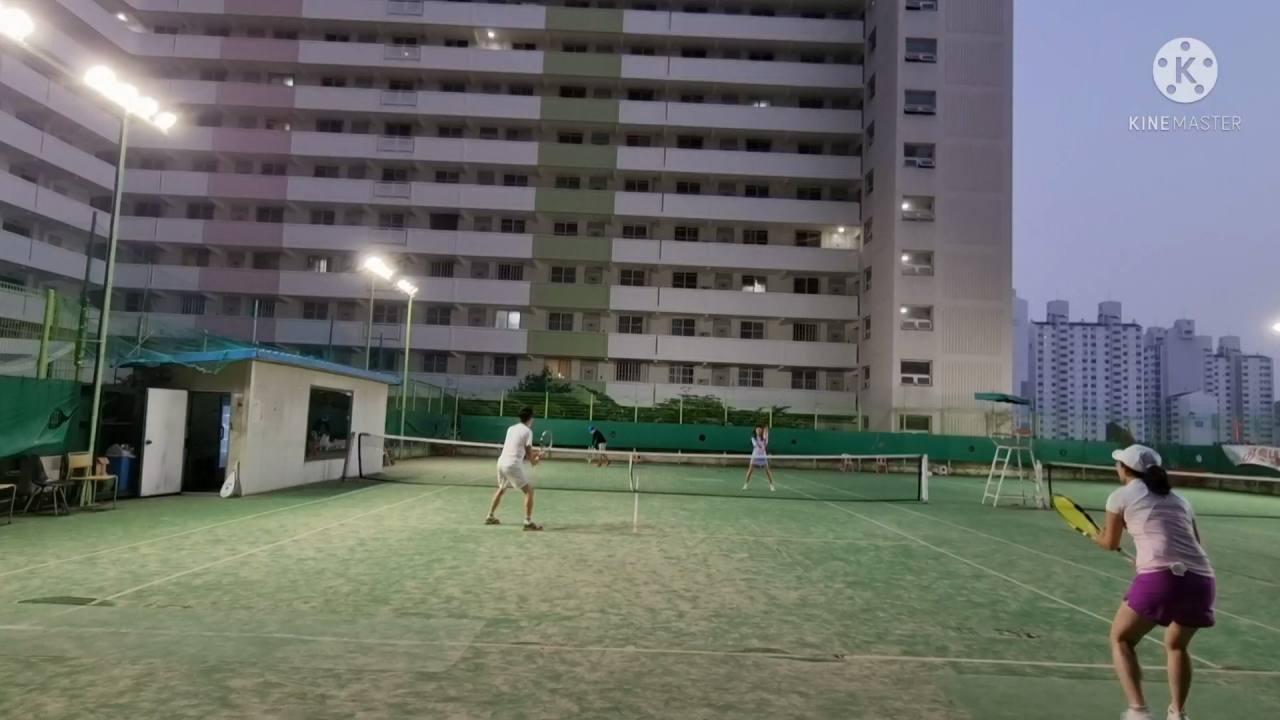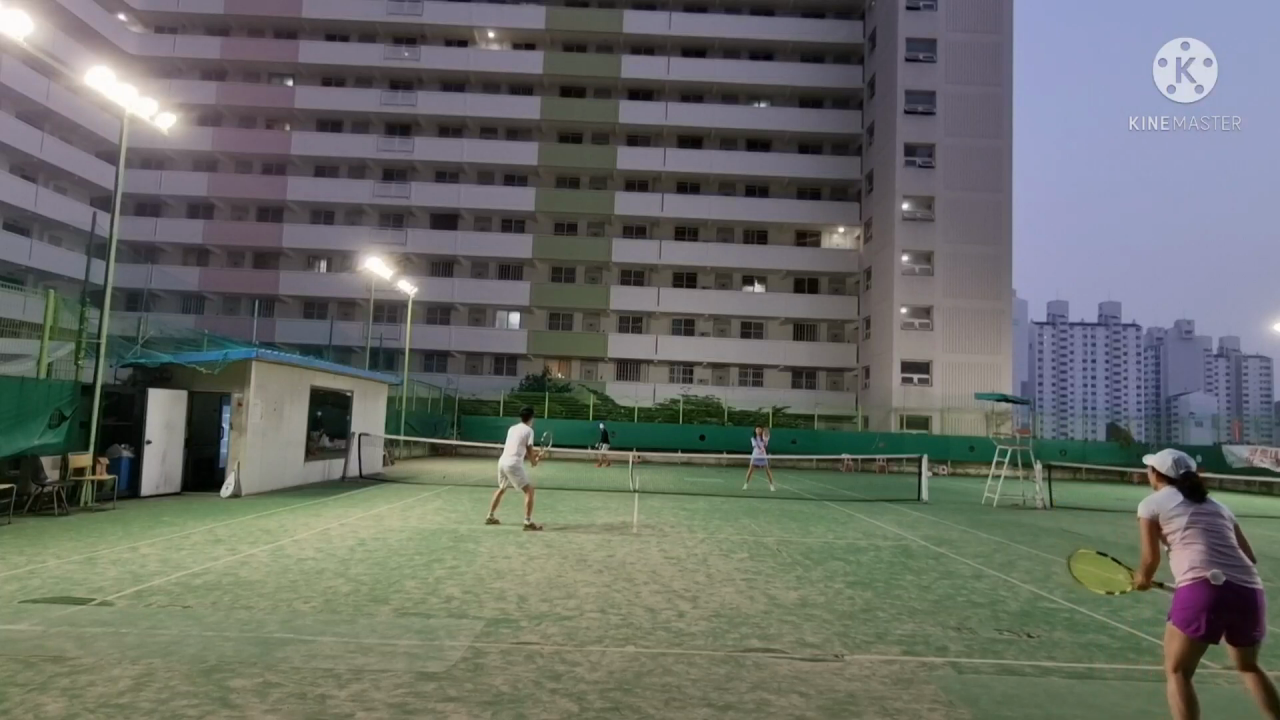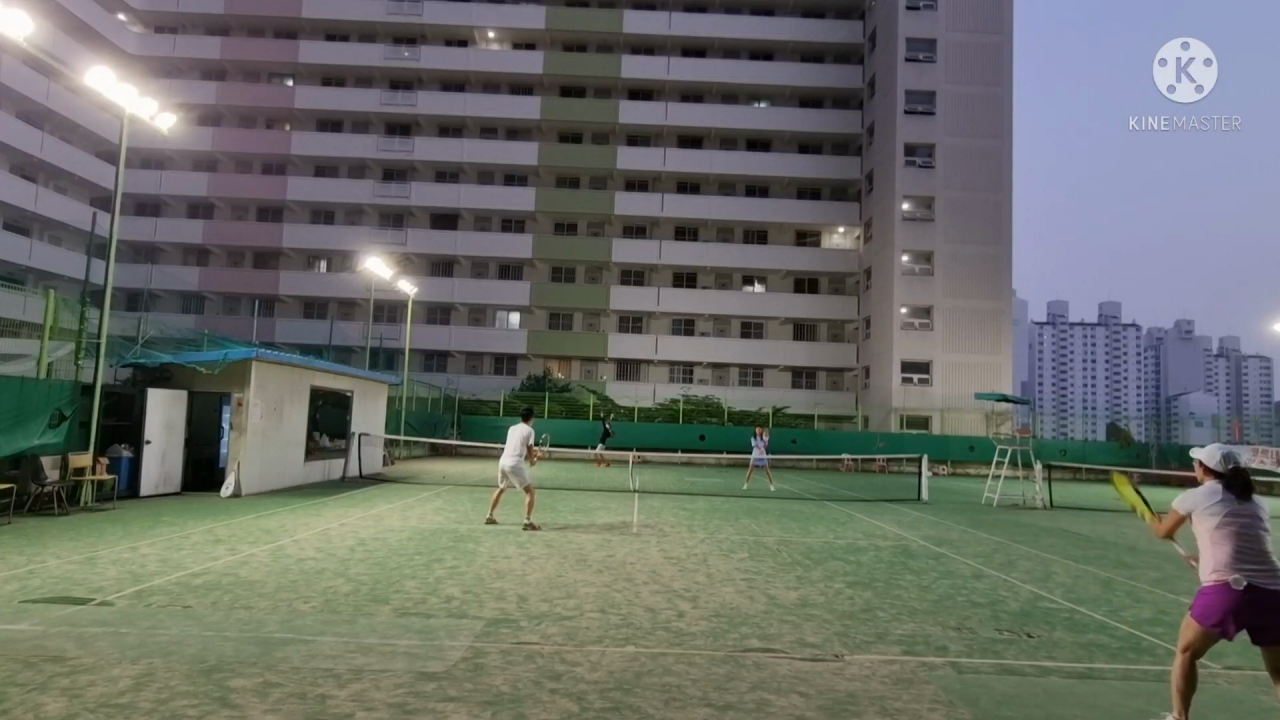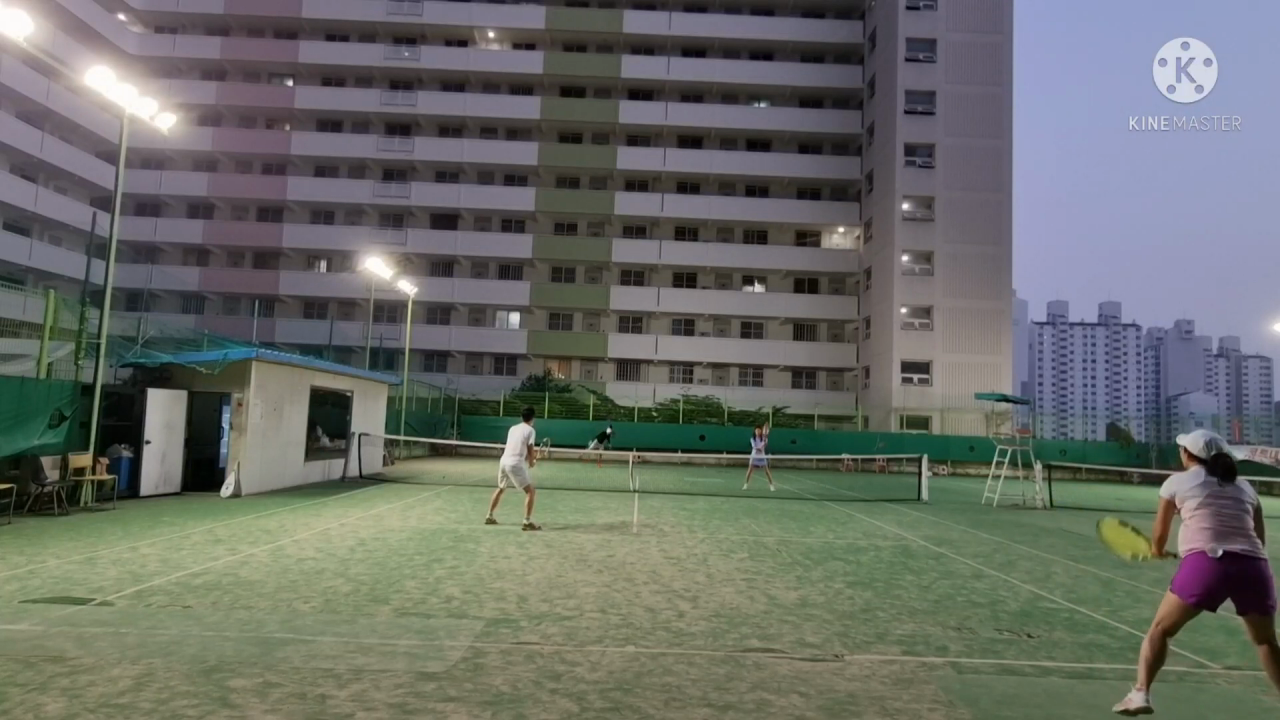
dt=0.7s
person 1, frame 1
left shoulder: (1121, 496)
right shoulder: (1178, 500)
left elbow: (1111, 543)
left wrist: (1097, 536)
left hip: (1161, 578)
right hip: (1202, 580)
left knee: (1120, 640)
right knee: (1175, 645)
person 1, frame 2
left shoulder: (1152, 504)
right shoulder: (1217, 507)
left elbow: (1151, 559)
right elbow: (1250, 556)
left wrist: (1141, 579)
left hip: (1202, 592)
right hip: (1250, 594)
left knee: (1176, 673)
right knee: (1246, 666)
person 1, frame 3
left shoulder: (1194, 497)
right shoulder: (1256, 503)
left elbow: (1162, 531)
left wrist: (1152, 520)
left hip: (1225, 591)
left knee: (1185, 652)
person 1, frame 4
left shoulder: (1178, 482)
right shoulder: (1244, 487)
left elbow: (1160, 531)
left wrist: (1157, 549)
left hip: (1205, 566)
right hip: (1252, 568)
left knee: (1159, 631)
left ankle: (1140, 696)
